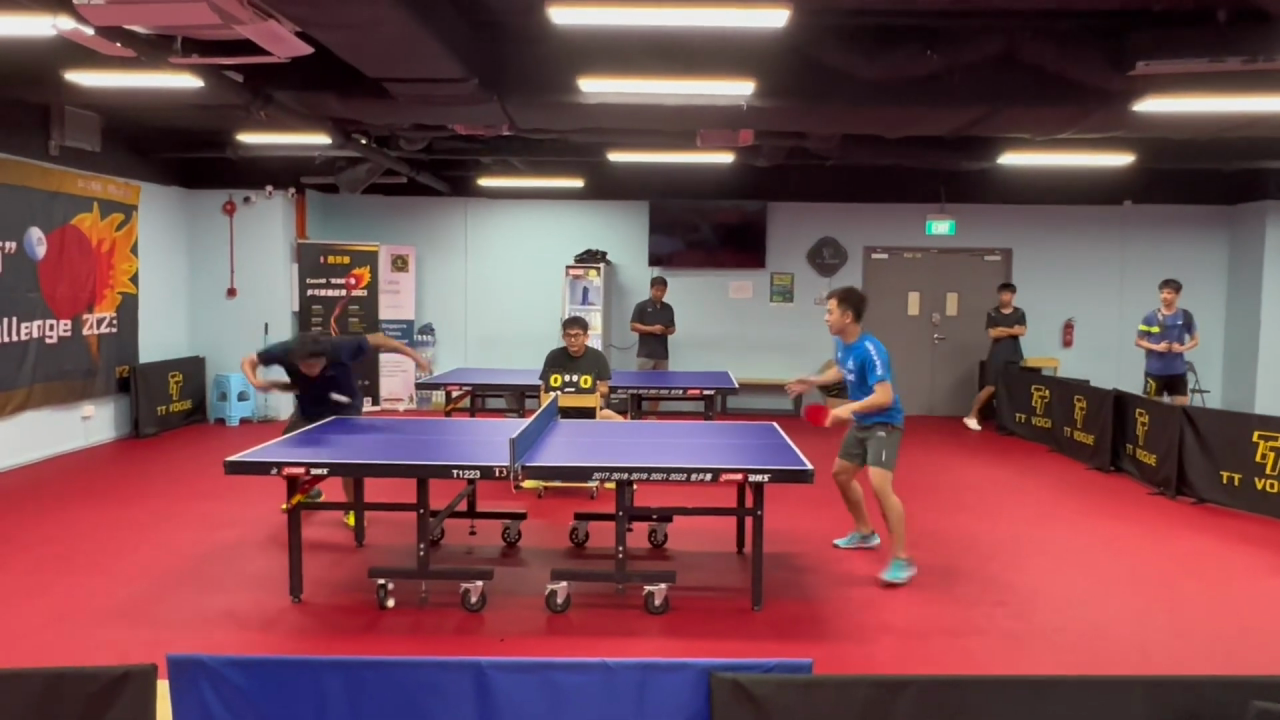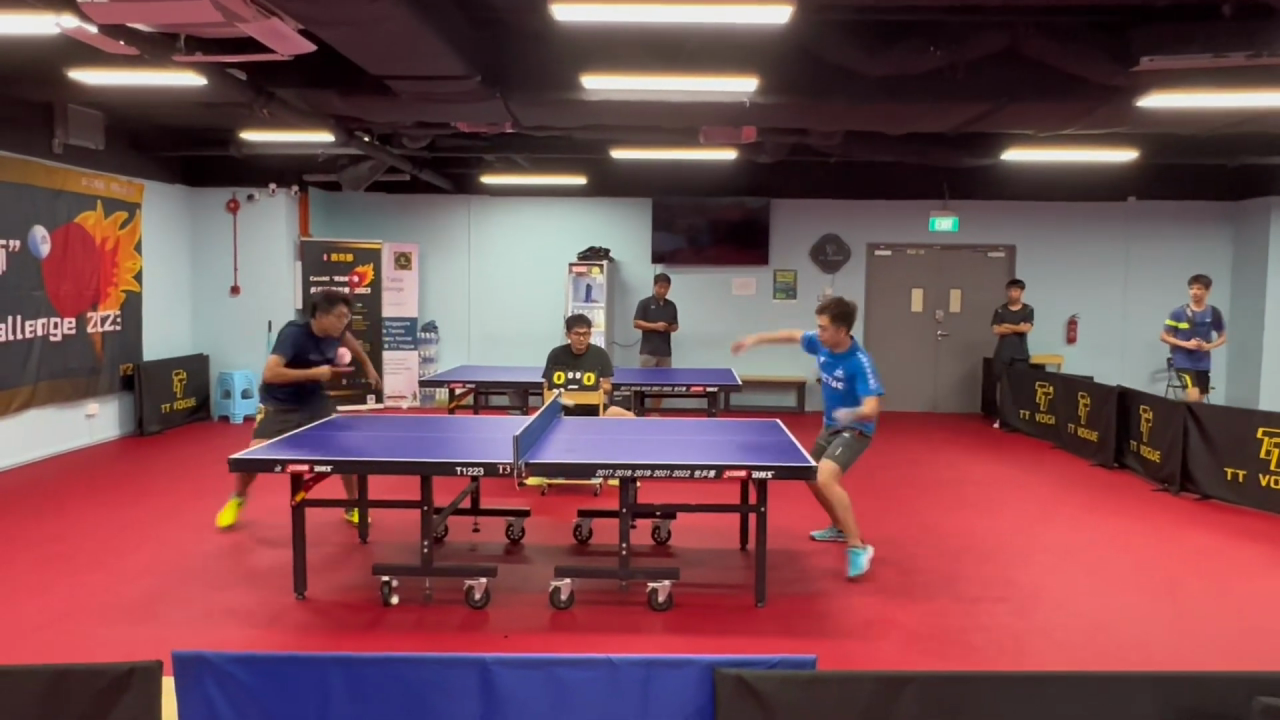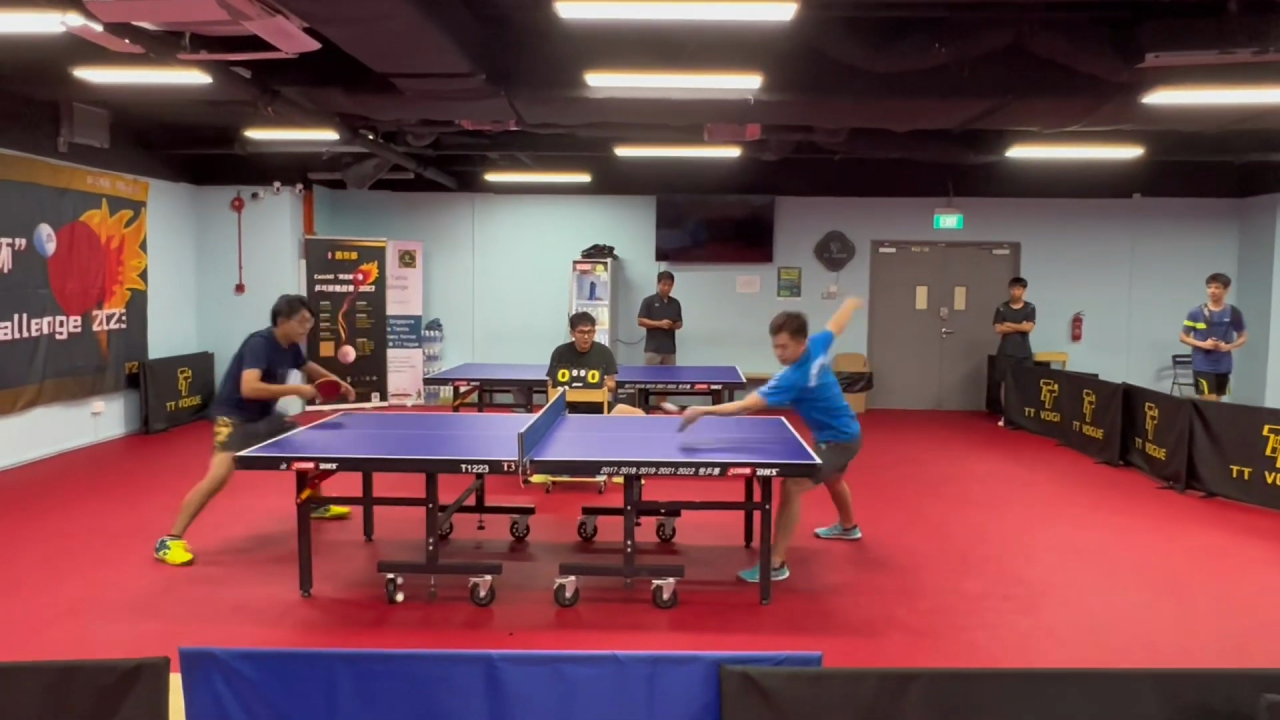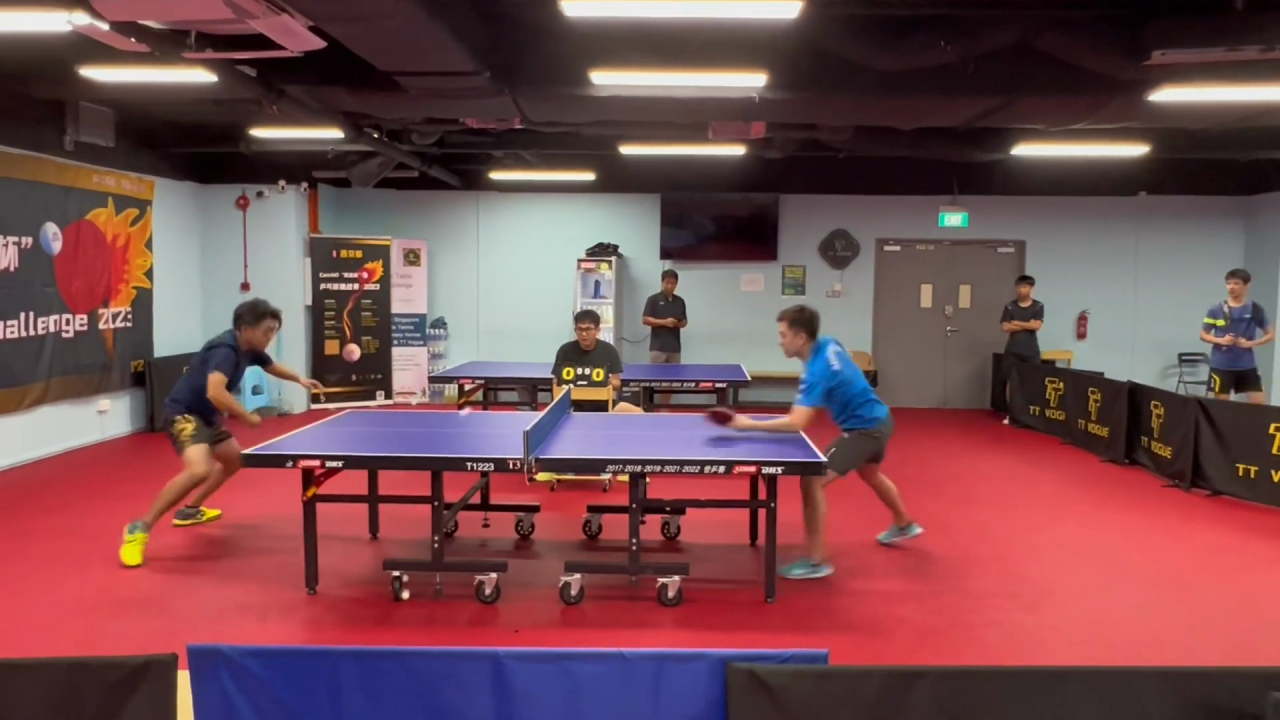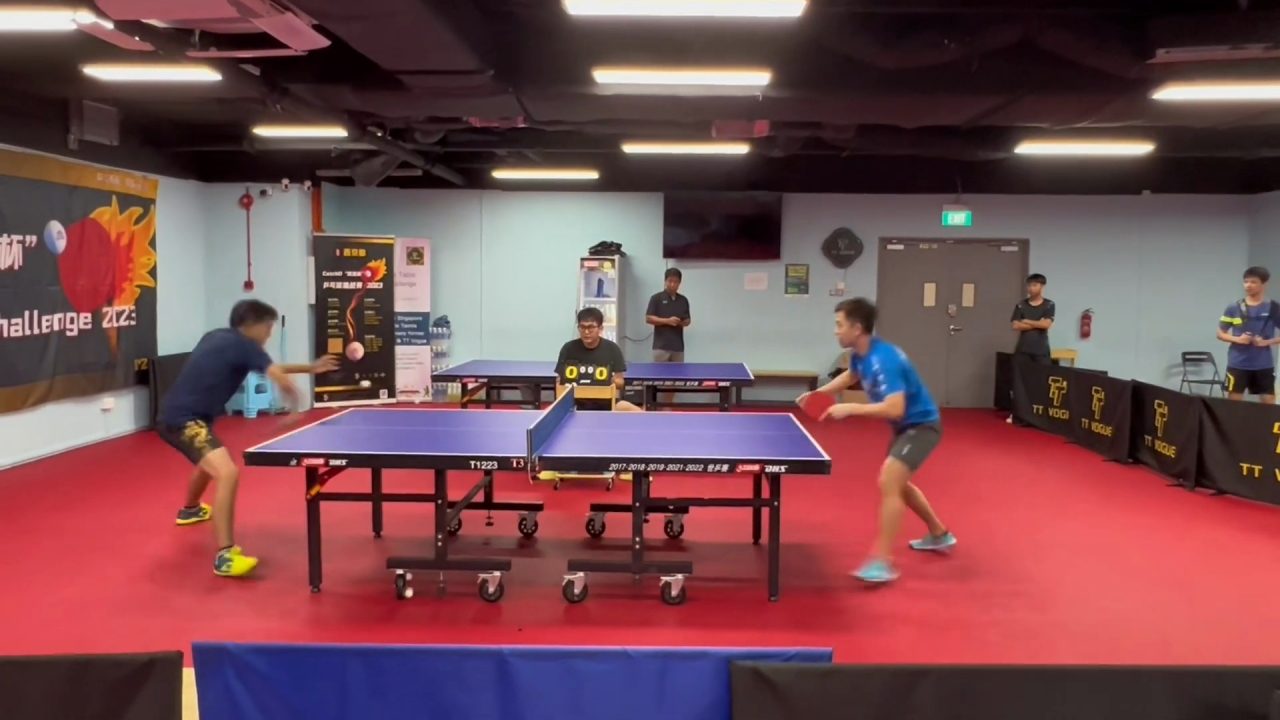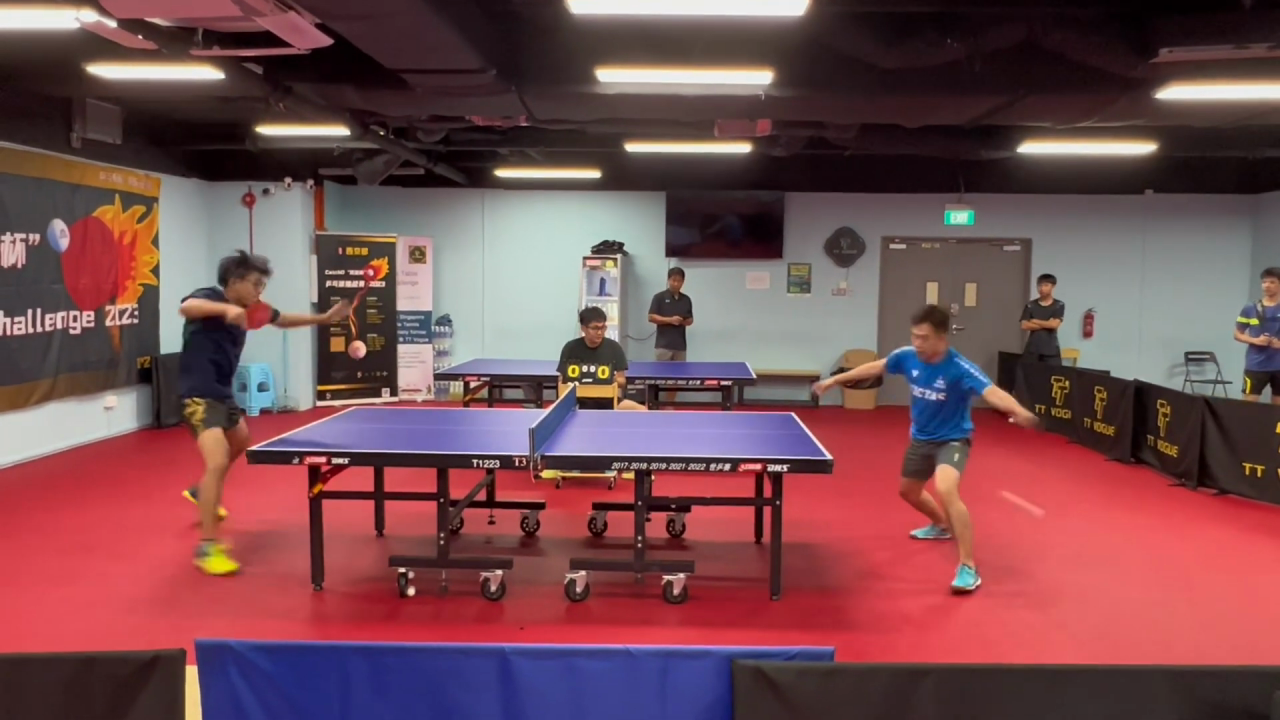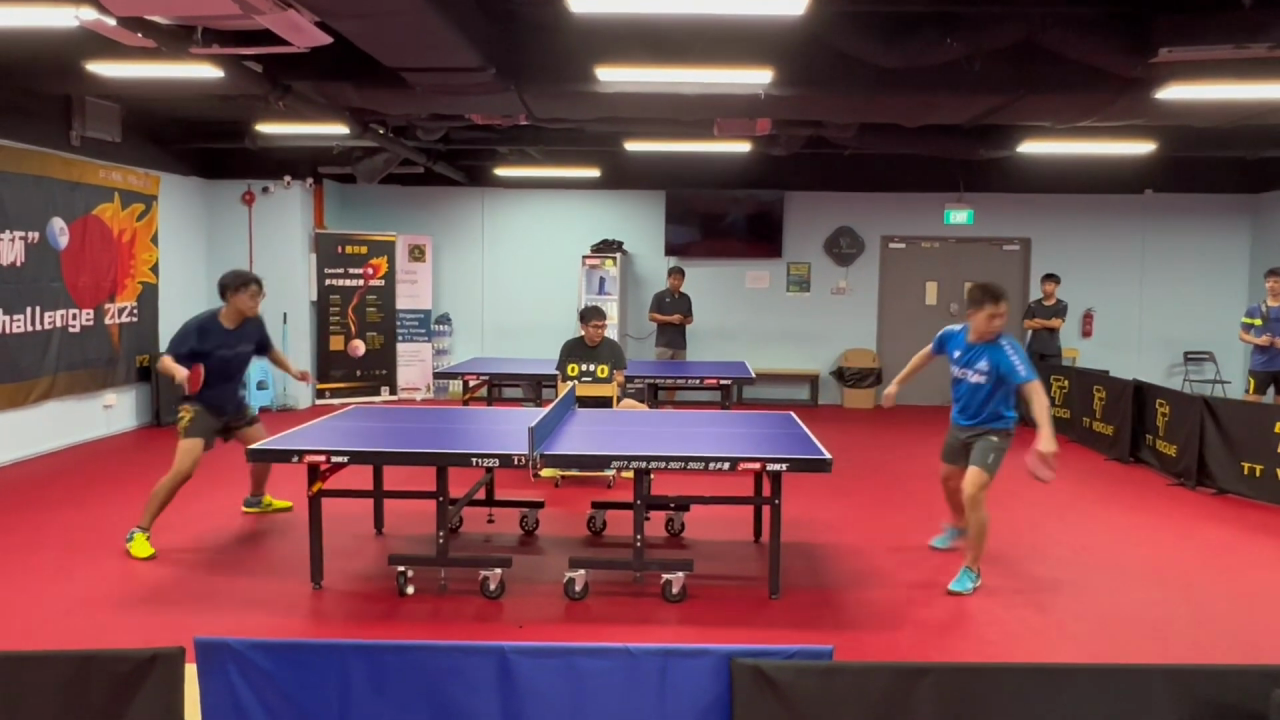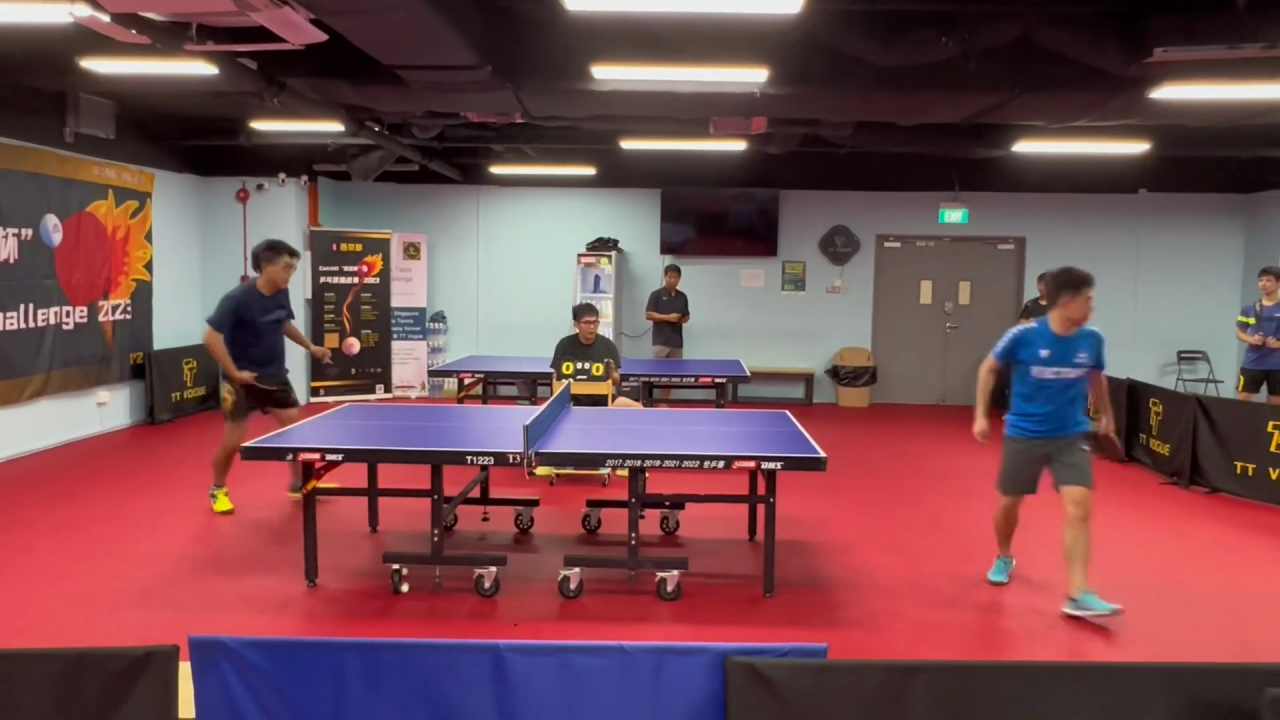
dt=0.3s
person 1, frame 1
left shoulder: (871, 350)
right shoulder: (843, 344)
left elbow: (886, 397)
left wrist: (847, 409)
right wrist: (811, 381)
left hip: (886, 423)
right hip: (862, 423)
left knee: (880, 484)
right knee: (841, 474)
left ankle: (902, 560)
right ankle: (866, 532)
person 1, frame 2
left shoulder: (860, 363)
right shoulder: (821, 343)
left elbow: (871, 408)
right elbow: (793, 335)
left wrist: (855, 413)
right wrist: (756, 338)
left hip: (854, 430)
right hip: (831, 426)
left knee: (826, 478)
right knee: (812, 476)
left ankle: (857, 547)
right ankle: (841, 528)
person 1, frame 3
left shoulder: (794, 379)
right shoulder: (817, 346)
left elbow: (747, 405)
right elbow: (836, 323)
left wrist: (704, 410)
right wrist: (849, 305)
left hip: (840, 441)
right hip: (849, 434)
left knee: (791, 487)
right knee: (832, 479)
left ankle: (777, 564)
right ankle: (846, 527)
person 1, frame 4
left shoulder: (816, 373)
right shoulder: (828, 345)
left elbow: (796, 423)
left wrist: (749, 424)
left hip: (863, 431)
right hip: (879, 421)
left knee: (812, 482)
right knee: (870, 475)
left ankle: (817, 561)
right ankle: (903, 524)
person 1, frame 5
left shoulder: (882, 360)
right shoulder: (860, 353)
left elbow: (896, 409)
right elbow: (850, 376)
left wrist: (849, 408)
right wrist: (816, 394)
left hip: (921, 425)
right hip: (905, 427)
left knee: (888, 482)
right knee: (897, 483)
left ankle: (882, 561)
right ankle: (939, 533)
person 1, frame 6
left shoulder: (961, 368)
right shoulder: (907, 357)
left elbow: (993, 393)
right elbow: (876, 367)
left wrist: (1017, 410)
right wrist: (835, 379)
left hip: (953, 440)
right hip: (921, 439)
left knee: (947, 490)
right knee: (908, 491)
left ankle: (968, 567)
right ankle: (942, 524)
person 1, frame 7
left shoulder: (1007, 352)
right shoulder: (951, 336)
left elbow: (1035, 393)
right elbow: (926, 356)
left wrist: (1045, 436)
right wrist: (897, 383)
left hip: (992, 431)
right hip: (960, 424)
left knee: (971, 492)
right knee: (949, 479)
left ankle: (971, 569)
right ankle: (958, 528)
person 1, frame 8
left shoulder: (1092, 340)
right shoulder: (1024, 335)
right elbow: (989, 369)
left wrist: (1104, 414)
right wrist: (980, 414)
left hip: (1071, 438)
right hip: (1024, 436)
left knee: (1079, 509)
right knee: (1009, 505)
left ankle: (1078, 595)
right ankle: (1004, 556)
person 2, frame 1
left shoulder: (340, 349)
right shoulder: (284, 352)
left elbow: (378, 340)
right elbow: (249, 361)
left wrist: (414, 356)
right wrist: (256, 381)
left hip: (344, 409)
right hip: (308, 411)
left ankle: (352, 509)
right ankle: (311, 492)
person 2, frame 2
left shoulder: (336, 331)
right shoulder: (294, 333)
right elbow: (269, 374)
left wrist: (368, 367)
right wrist: (312, 373)
left hip: (314, 400)
right hip: (279, 403)
left ankle: (353, 507)
right ankle: (237, 500)
person 2, frame 3
left shoulder: (291, 347)
right shoulder: (260, 344)
left elbow: (308, 367)
right elbow: (249, 389)
left wrist: (338, 384)
right wrist: (295, 390)
left hip: (264, 415)
right hip: (233, 415)
right knee: (218, 477)
left ankle: (316, 506)
right ankle: (172, 540)
person 2, frame 4
left shoulder: (249, 348)
right shoulder: (224, 350)
left elbow: (272, 367)
right elbow: (214, 392)
left wrist: (300, 380)
right wrist: (247, 417)
left hip: (208, 415)
right hip: (184, 413)
left knee: (234, 459)
right knee: (199, 470)
left ankle: (189, 510)
right ankle: (139, 529)
person 2, frame 5
left shoulder: (222, 339)
right shoulder: (242, 345)
left elbow: (272, 368)
right elbow: (281, 379)
left wrist: (310, 368)
right wrist: (294, 403)
left hip: (179, 417)
right hip: (183, 421)
left knee: (213, 461)
right knee: (228, 475)
left ankle: (189, 510)
right ankle: (226, 554)
person 2, frame 6
left shoulder: (244, 308)
right shoulder: (209, 299)
left elbow: (283, 320)
right elbow: (186, 307)
left wrist: (324, 319)
right wrist: (224, 309)
left hip: (220, 392)
right hip: (199, 395)
left knee: (240, 442)
right knee: (218, 463)
left ankle: (200, 493)
right ankle: (207, 547)
person 2, frame 7
left shoulder: (254, 324)
right shoulder: (199, 327)
left elbow: (269, 351)
right elbow: (164, 361)
left wrist: (292, 371)
right wrist: (179, 372)
left hip: (232, 403)
right hip: (200, 406)
right knee: (183, 470)
left ankle: (256, 500)
right ankle: (140, 532)
person 2, frame 8
left shoulder: (281, 294)
right shoulder: (239, 298)
right elbow: (212, 336)
left wrist: (310, 347)
right wrist: (233, 372)
left hip: (274, 375)
right hip: (244, 378)
left knee: (295, 427)
right knee: (233, 441)
left ankle: (300, 483)
right ankle: (218, 489)
